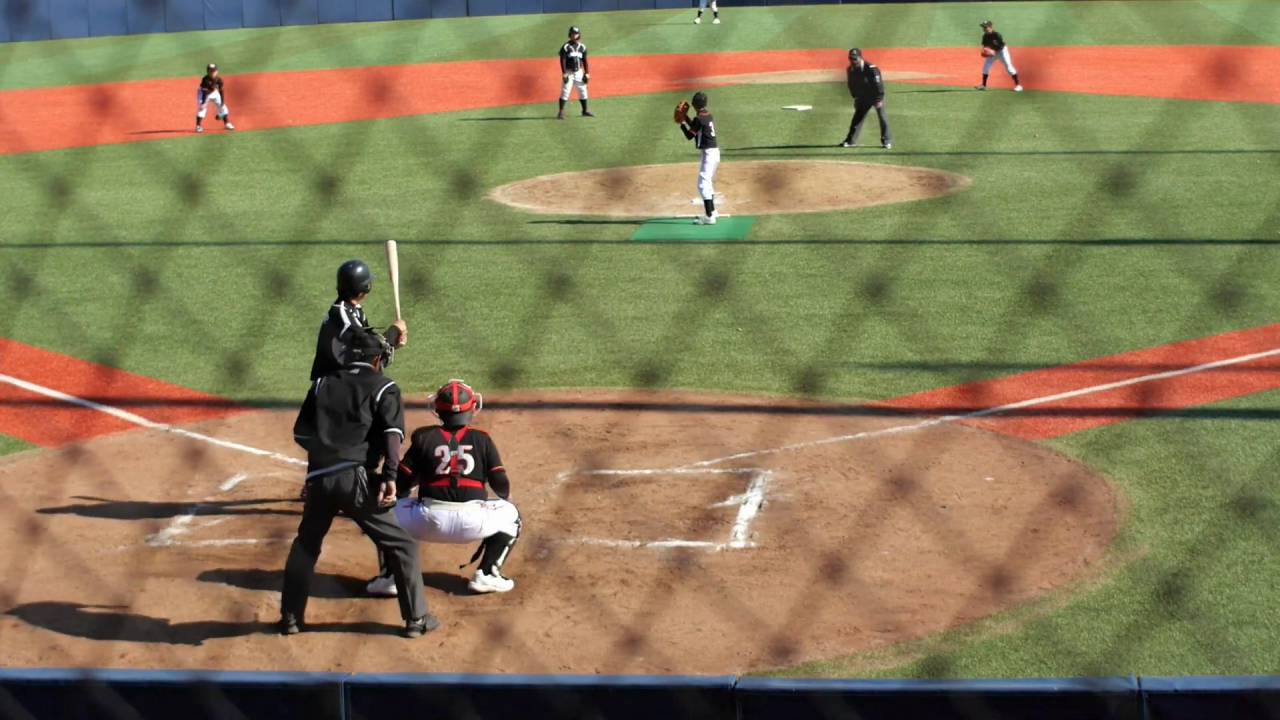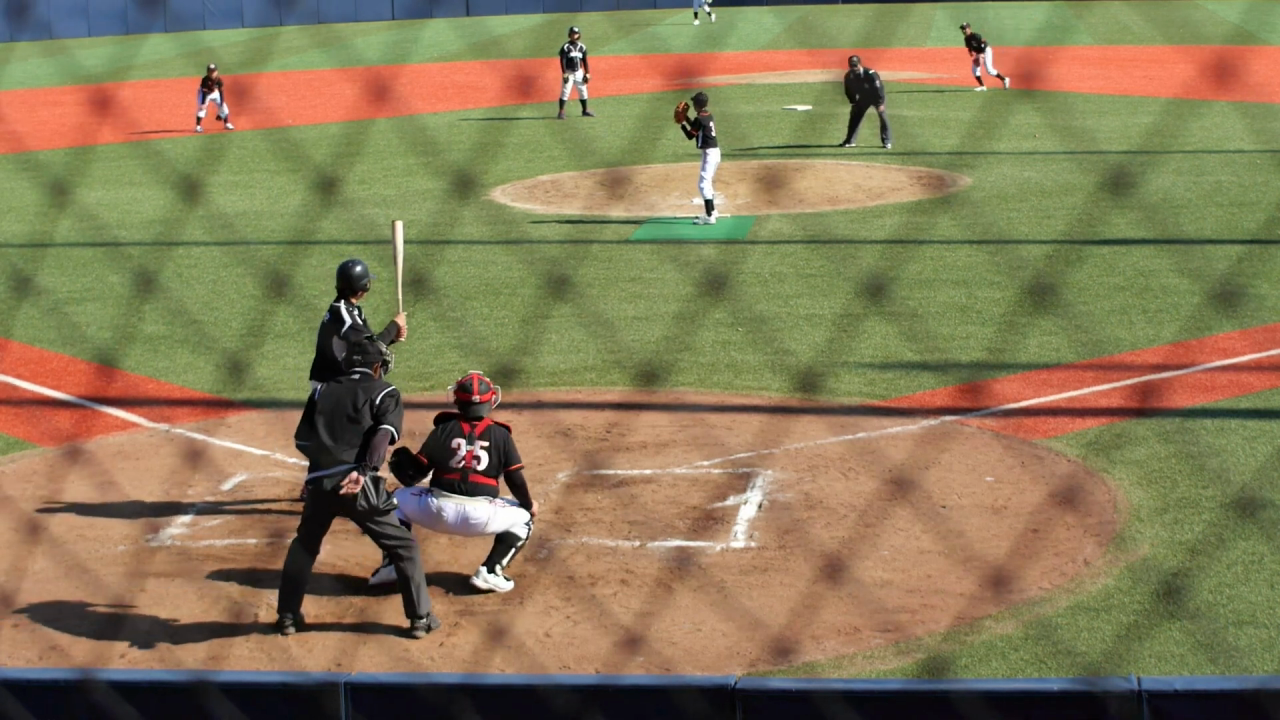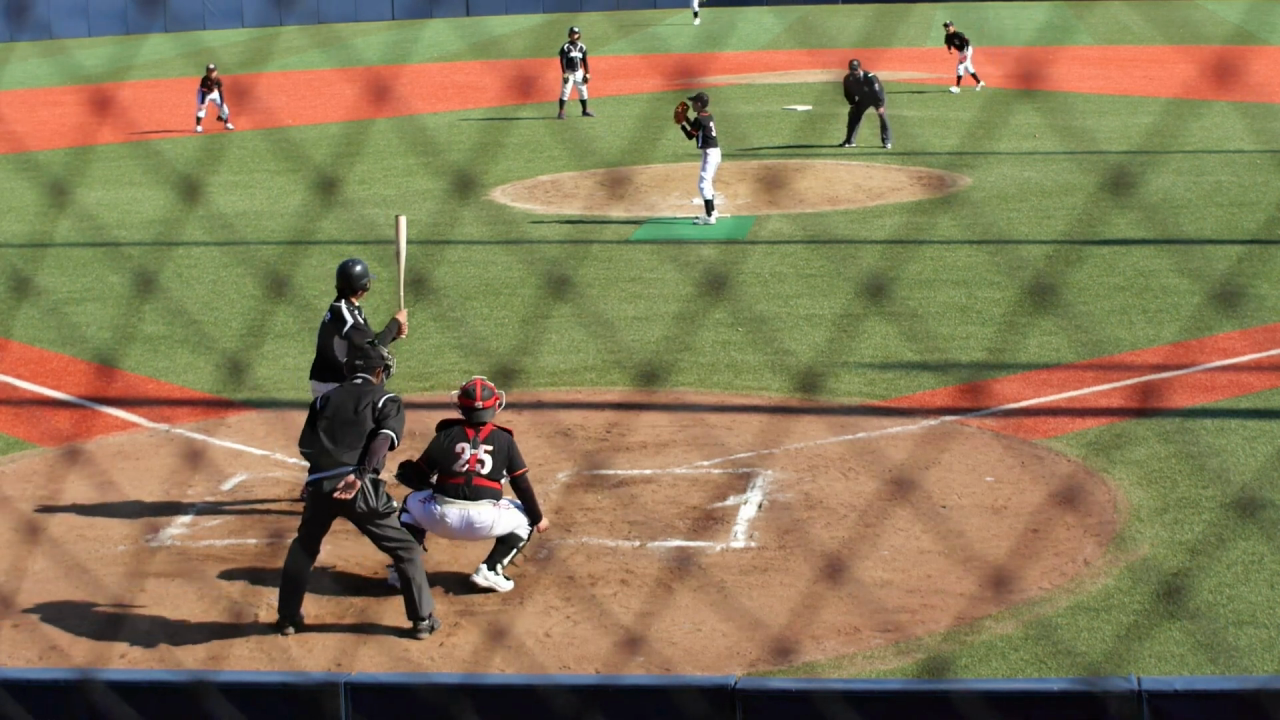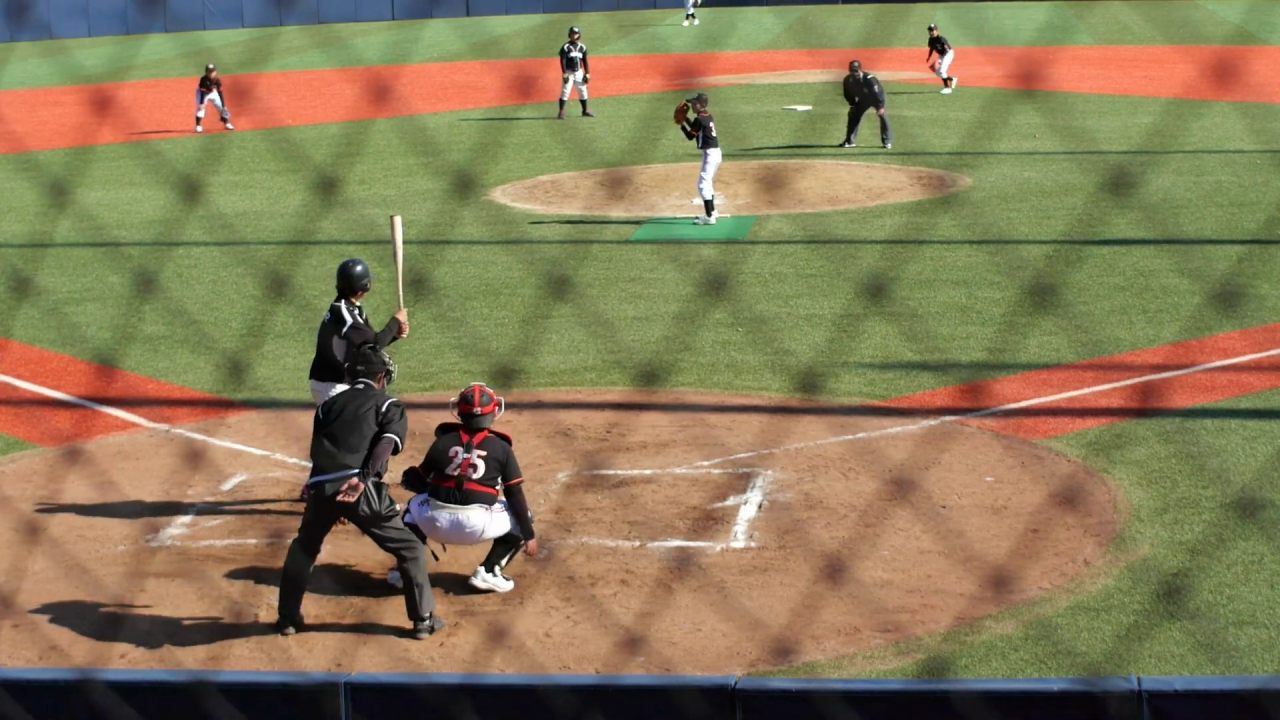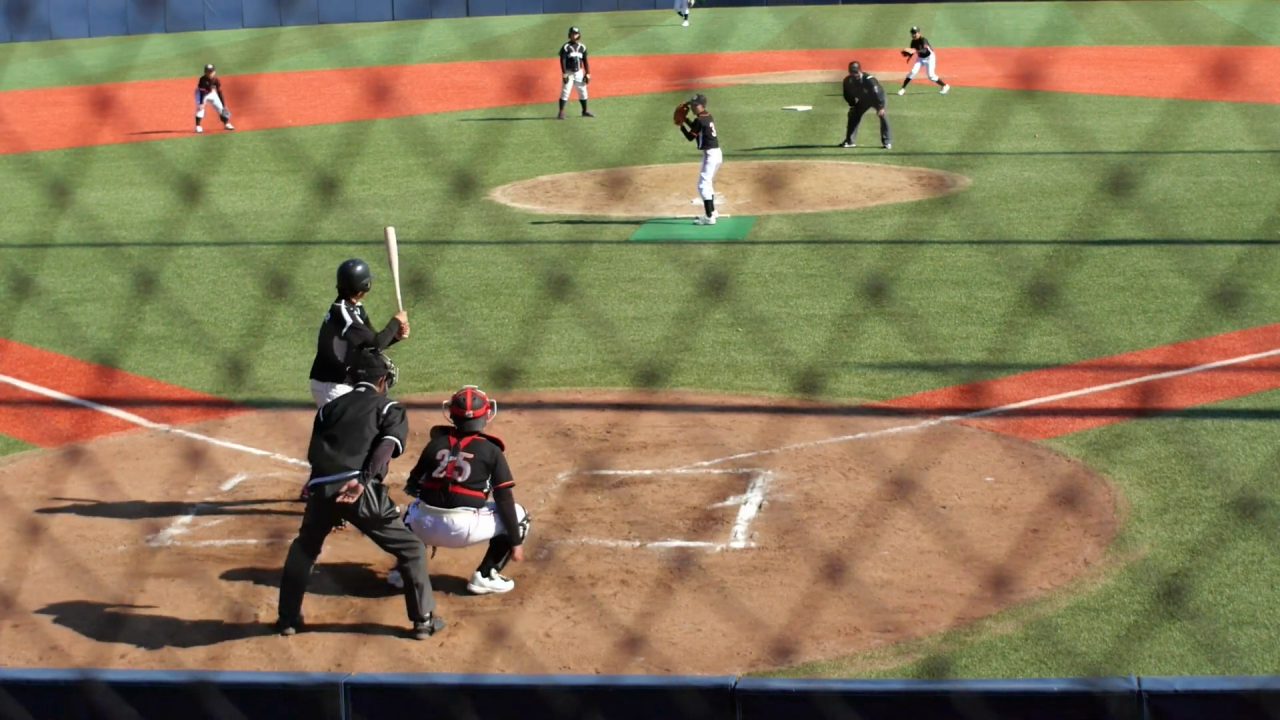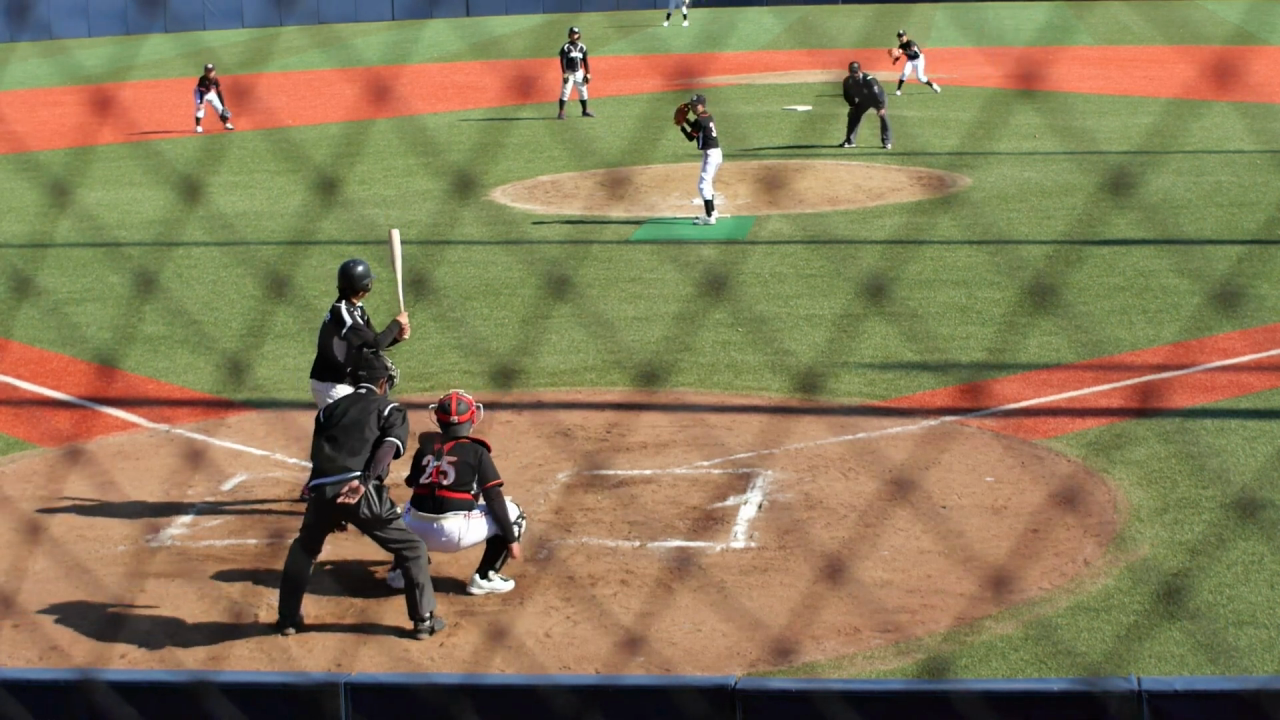
dt=0.2s
person 1, frame 1
left shoulder: (322, 384)
right shoulder: (383, 387)
left elbow: (301, 434)
right elbow: (392, 433)
right wrist: (391, 476)
left hip: (319, 479)
right hip: (357, 478)
left knee: (305, 545)
right knee: (400, 545)
left ankle: (291, 617)
right ankle: (416, 619)
person 1, frame 2
left shoulder: (323, 391)
right shoulder: (385, 392)
left elbow: (302, 441)
right elbow: (384, 433)
right wrist: (362, 471)
left hip: (320, 482)
right hip: (359, 482)
left knee: (304, 545)
right knee: (403, 546)
left ankle: (288, 616)
right ankle: (420, 618)
person 1, frame 3
left shoulder: (326, 398)
right shoulder: (386, 399)
left elbow: (306, 448)
right elbow: (383, 439)
right wrist: (359, 475)
left hip: (319, 485)
right hip: (360, 486)
left knee: (303, 547)
right knee: (405, 548)
left ankle: (288, 617)
right ankle: (422, 620)
person 1, frame 4
left shoulder: (329, 405)
right shoulder: (389, 404)
left elbow: (316, 453)
right elbow: (387, 443)
right wrist: (363, 478)
left hip: (321, 487)
right hip: (362, 489)
left knee: (303, 547)
right knee: (409, 549)
left ankle: (288, 617)
right ankle: (423, 620)
person 1, frame 5
left shoulder: (330, 408)
right shoulder: (390, 407)
right elbow: (387, 446)
right wrist: (363, 480)
left hip: (321, 489)
right hip: (361, 490)
left knee: (303, 548)
right knee: (411, 549)
left ankle: (288, 617)
right ankle: (423, 620)
person 1, frame 6
left shoulder: (330, 409)
right shoulder: (391, 409)
right elbow: (389, 447)
right wrist: (364, 481)
left hip: (322, 490)
right hip: (361, 491)
left knee: (303, 548)
right knee: (412, 549)
left ankle: (288, 618)
right ankle: (424, 620)
person 2, frame 1
left shoulder: (424, 438)
right shoulder: (482, 439)
left elbow: (401, 481)
right elbow: (500, 483)
right wrist: (504, 495)
left hip: (430, 520)
right hip: (471, 520)
right knee: (510, 515)
left ankle: (392, 575)
right ankle: (487, 574)
person 2, frame 2
left shoulder: (444, 429)
right shoulder: (501, 434)
left elbow: (417, 470)
right elbow: (516, 480)
left wrist: (400, 461)
right wrist: (529, 504)
left hip: (439, 510)
right hip: (479, 514)
left knee: (398, 500)
right knee: (523, 518)
left ankle: (393, 565)
right ankle: (489, 572)
person 2, frame 3
left shoulder: (447, 434)
right shoulder: (504, 439)
left elbow: (419, 475)
right elbow: (521, 484)
right wrist: (538, 518)
left hip: (443, 516)
right hip: (484, 519)
left knee: (412, 502)
right knee: (525, 519)
right ankle: (490, 570)
person 2, frame 4
left shoulder: (444, 440)
right shoulder: (501, 447)
left elbow: (419, 481)
right elbow: (515, 494)
right wrist: (529, 536)
left hip: (436, 521)
right hip: (476, 523)
left knee: (416, 505)
right knee: (520, 517)
right ankle: (488, 572)
person 2, frame 5
left shoulder: (436, 442)
right shoulder: (491, 450)
left elbow: (414, 484)
right elbow: (504, 498)
right wrist: (515, 542)
left hip: (425, 525)
right hip: (464, 527)
left knee: (416, 507)
right knee: (518, 516)
right ankle: (485, 576)
person 2, frame 6
left shoulder: (424, 448)
right shoulder: (477, 452)
right elbow: (494, 498)
right wrist: (511, 539)
left hip: (417, 530)
right hip: (456, 532)
left knee: (411, 509)
right knee: (513, 514)
left ankle: (402, 570)
right ankle: (485, 578)
